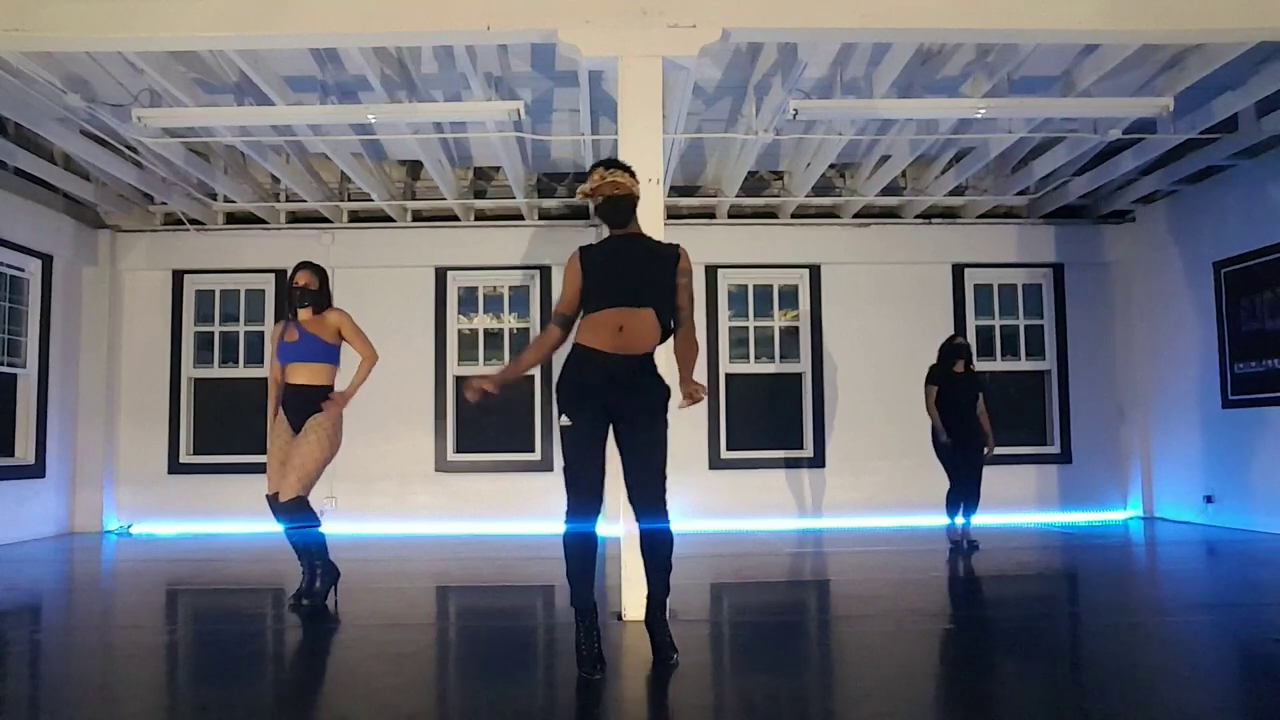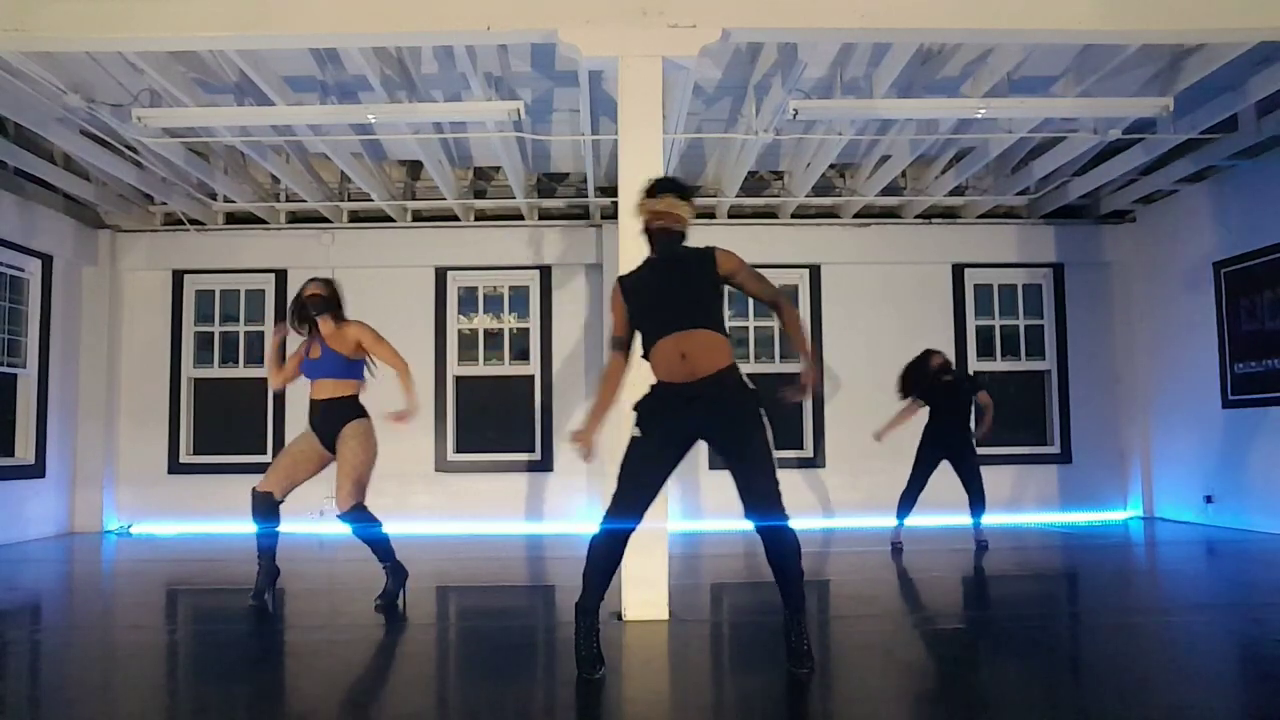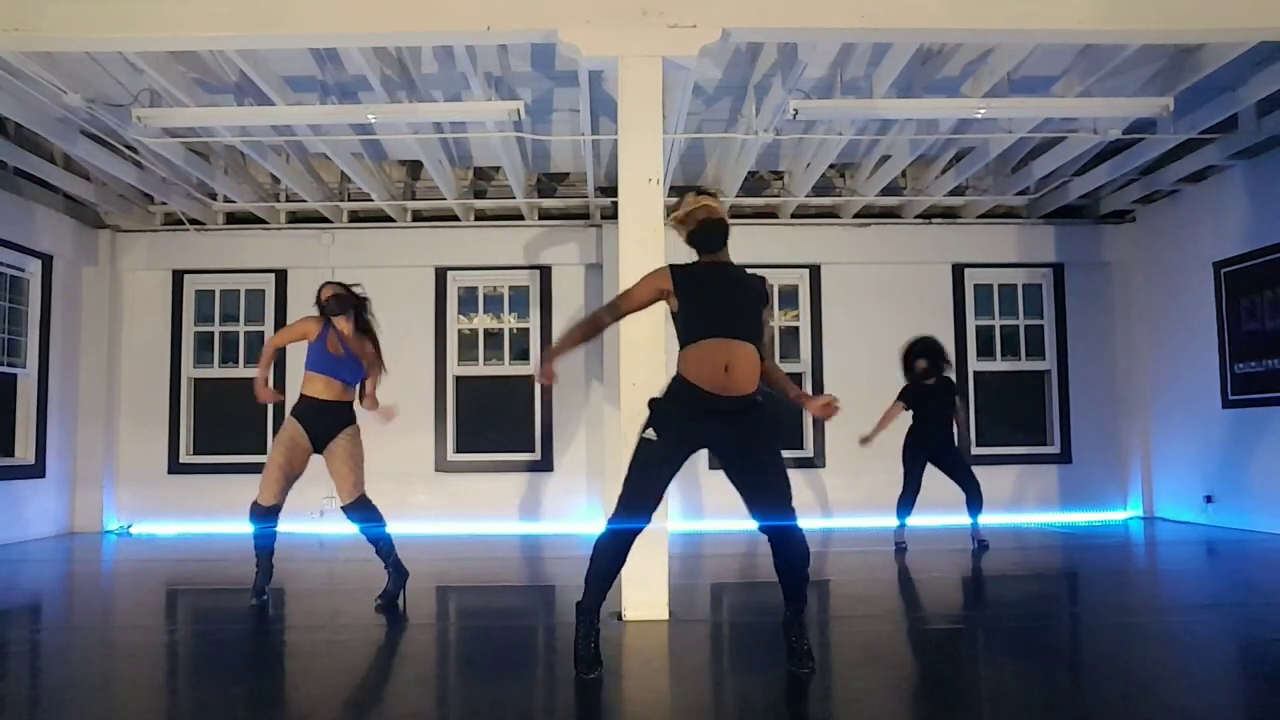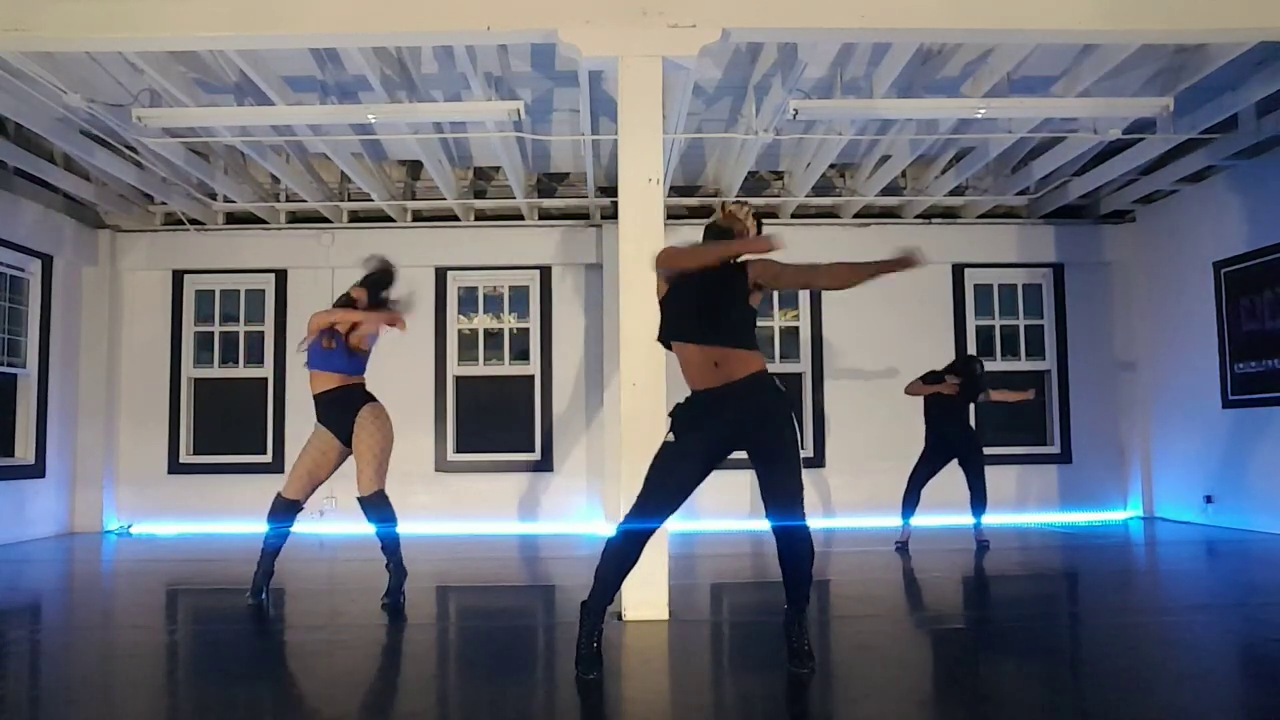
dt=1s
person 1, frame 1
left shoulder: (672, 257)
right shoulder: (584, 258)
left elbow: (685, 328)
right elbow: (555, 331)
left wrist: (686, 378)
right wrist: (500, 377)
left hip: (640, 384)
right hip: (583, 378)
left knee: (650, 505)
right knee: (582, 507)
left ankle: (657, 618)
right ankle: (585, 622)
person 1, frame 2
left shoulder: (713, 261)
right shoulder: (628, 287)
left elbow: (778, 302)
right elbow: (619, 359)
left wrist: (807, 360)
right wrist: (592, 424)
left hip: (728, 397)
right hip: (666, 405)
left knee: (767, 513)
right knee: (622, 515)
left ankle: (796, 621)
right ankle: (586, 620)
person 1, frame 3
left shoulder: (757, 287)
right shoulder: (672, 278)
right elbow: (607, 314)
left wrist: (803, 399)
right wrist: (553, 353)
left hip: (745, 415)
right hip: (682, 408)
left knee: (782, 525)
right knee: (628, 519)
left ankle: (795, 625)
right ankle: (588, 621)
person 1, frame 4
left shoulder: (751, 273)
right shoulder: (672, 266)
left elbow: (821, 277)
right elbow: (680, 259)
left wrist: (891, 266)
right wrist: (736, 245)
left hip: (761, 404)
right hip: (704, 413)
left knee: (788, 520)
right knee: (643, 517)
left ankle: (796, 625)
right ankle: (592, 619)
person 2, frame 1
left shoulder: (335, 318)
right shoulder: (281, 329)
left elbow: (370, 354)
left wrist: (347, 394)
right wrist: (272, 416)
left hip: (321, 414)
right hip: (288, 414)
left knee: (290, 496)
right knee: (276, 498)
left ankle: (324, 570)
right ankle: (311, 571)
person 2, frame 2
left shoulder: (355, 332)
right shoulder: (307, 346)
left elbow: (398, 364)
right elbow: (277, 381)
left wrist: (410, 401)
right wrist: (276, 341)
left hip: (352, 425)
right hip: (318, 429)
left knee: (349, 506)
right knee: (264, 493)
left ankle: (394, 572)
right ankle: (266, 573)
person 2, frame 3
left shoulder: (368, 347)
right shoulder: (314, 327)
left elbow: (367, 395)
right elbow: (272, 344)
left wrist: (378, 408)
right wrist: (262, 382)
left hip: (342, 427)
right hip: (301, 421)
left knee: (353, 500)
right knee: (267, 499)
left ankle: (395, 572)
right ankle: (263, 573)
person 2, frame 4
left shoulder: (363, 333)
right shoulder: (320, 322)
left elbow: (369, 327)
right elbow: (321, 320)
right wrist: (377, 314)
left hip: (364, 413)
right hip: (330, 422)
left knee: (370, 493)
right knee: (291, 494)
left ankle: (396, 572)
right ankle: (263, 570)
person 3, frame 1
left shoulder: (973, 377)
right shoulder: (938, 372)
left elbow: (981, 410)
right elbow: (930, 403)
left wrist: (989, 436)
right wrist: (939, 430)
left hip: (972, 436)
right hip: (948, 436)
left knee: (973, 484)
right knee: (959, 482)
left ankle: (965, 529)
right ankle: (952, 525)
person 3, frame 2
left shoulder: (966, 381)
right shoulder: (929, 388)
left elbow: (988, 404)
right elbow: (909, 410)
left wrist: (982, 429)
right wrist: (885, 430)
left hip: (961, 443)
right hip: (933, 441)
left knee: (975, 488)
right knee: (915, 485)
left ankle: (978, 528)
right ankle: (899, 527)
person 3, frame 3
left shoulder: (947, 384)
right shoulder: (911, 390)
left elbow: (958, 407)
right elbow: (893, 412)
left wrist: (964, 430)
right wrist: (872, 435)
left hip: (944, 446)
right hip: (917, 446)
left knee: (972, 486)
right knee: (911, 489)
left ankle: (975, 528)
right ankle: (900, 528)
person 3, frame 4
left shoulder: (969, 389)
right shoulder: (933, 378)
left elbow: (999, 395)
right elbow: (909, 389)
left wrist: (1025, 395)
right wrist: (938, 388)
left hip: (966, 441)
right hip: (937, 443)
left knee: (978, 486)
right knee: (914, 483)
left ankle: (977, 526)
right ankle: (906, 527)
